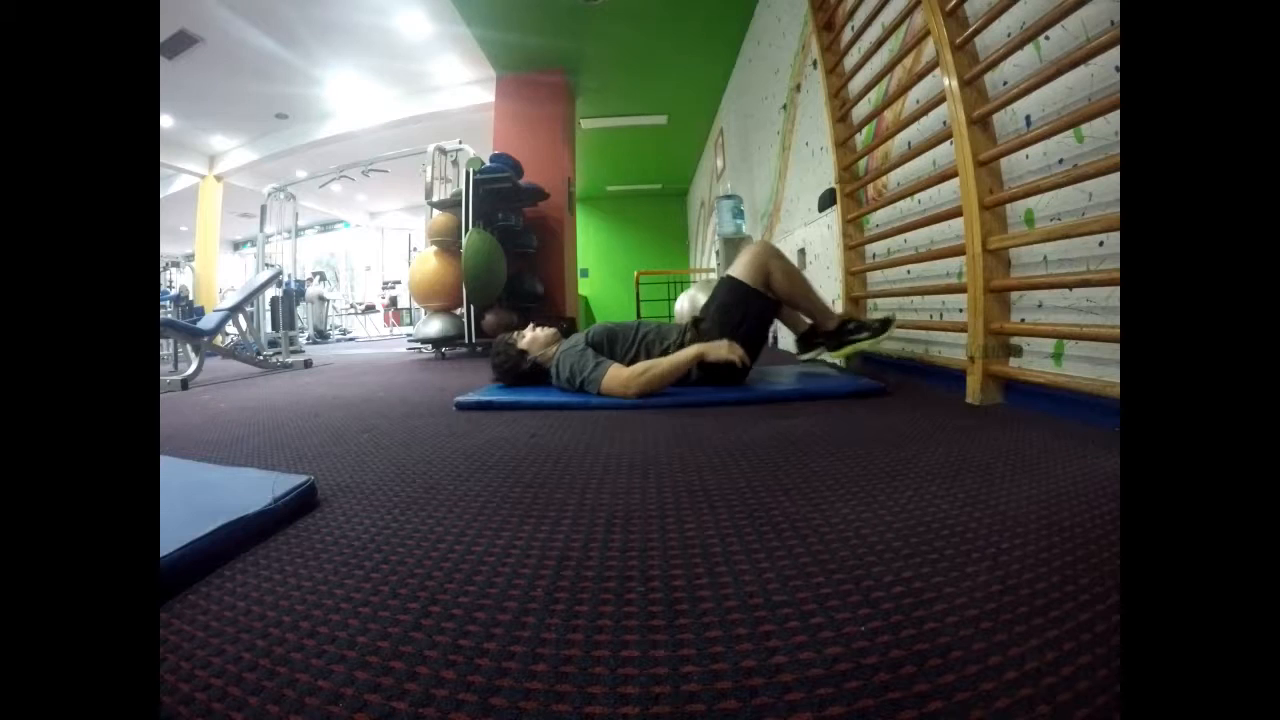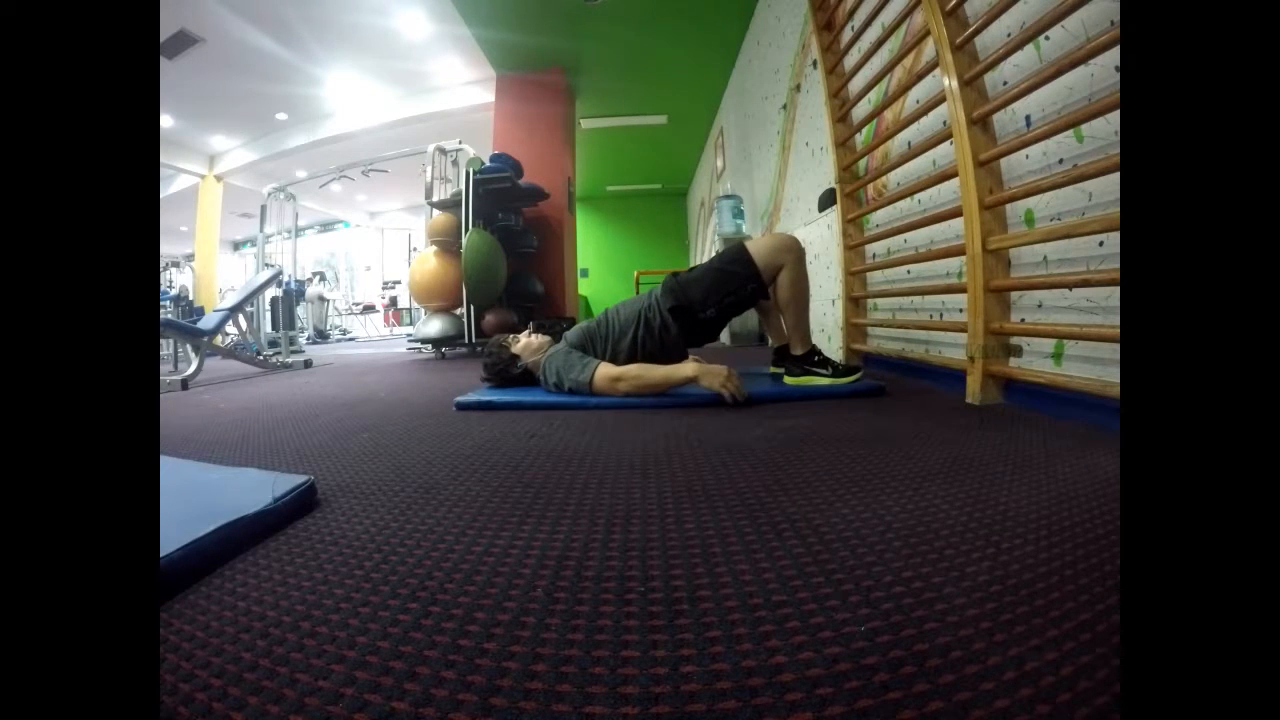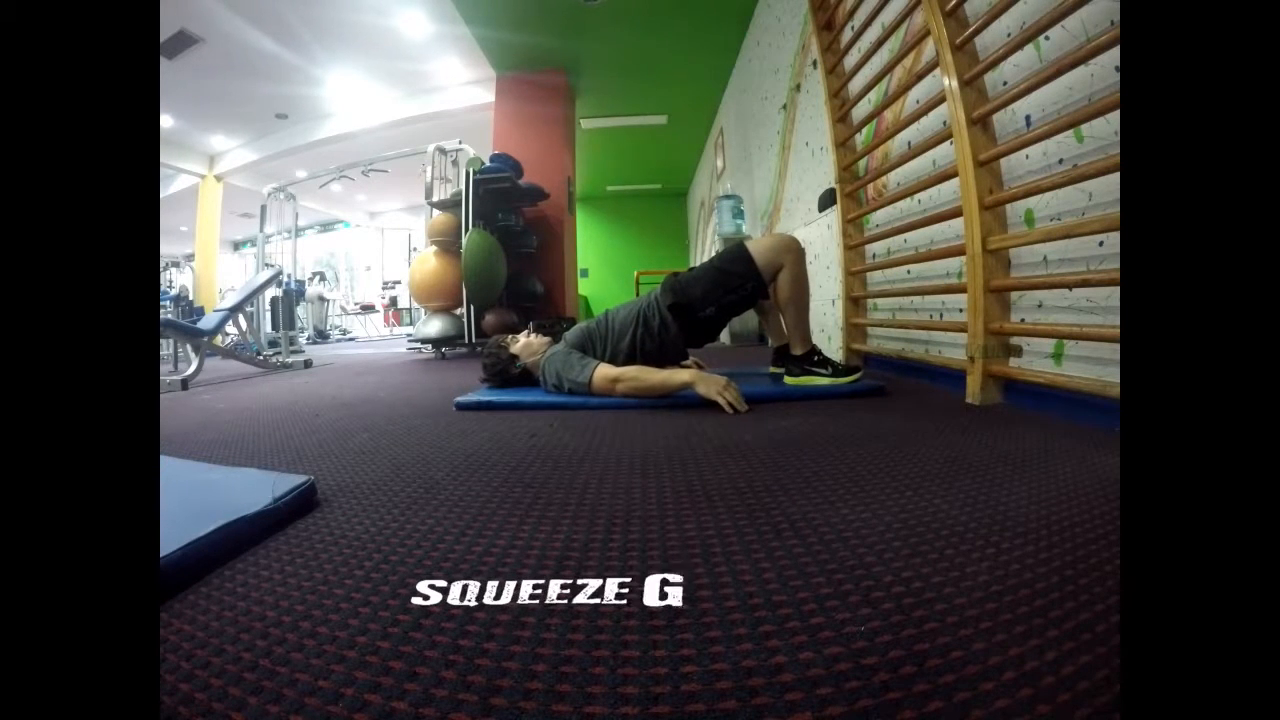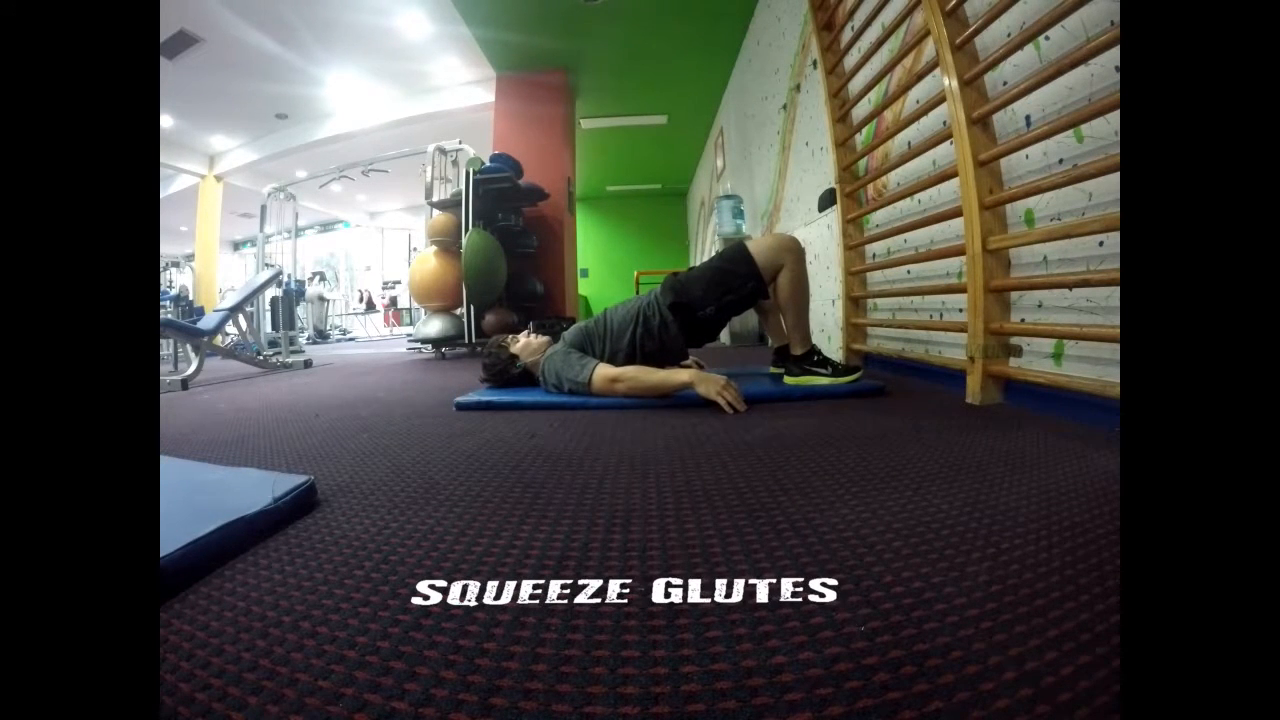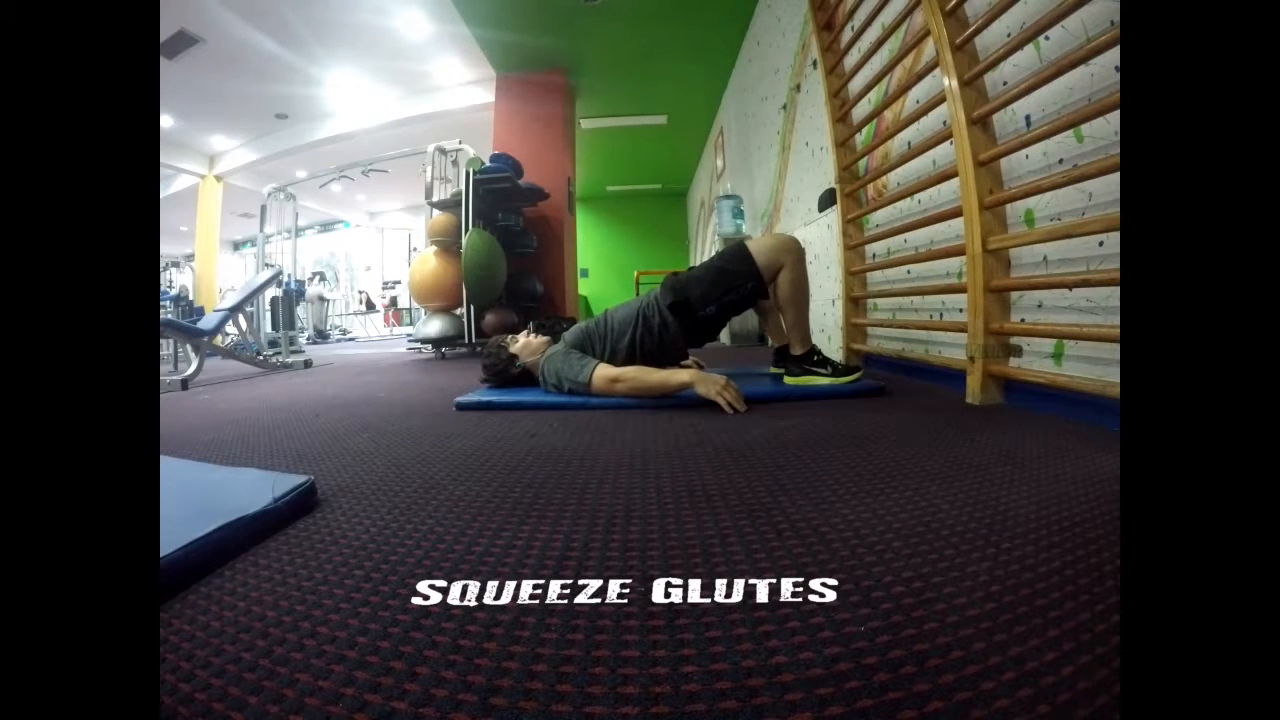
dt=1s
person 1, frame 1
left shoulder: (569, 353)
right shoulder: (569, 362)
right elbow: (630, 383)
right wrist: (700, 351)
left hip: (694, 339)
right hip: (703, 361)
left knee: (756, 275)
right knee: (760, 254)
left ankle: (812, 335)
right ankle: (835, 328)
person 1, frame 2
left shoulder: (556, 357)
right shoulder: (557, 366)
right elbow: (617, 380)
right wrist: (694, 370)
left hip: (671, 313)
left knee: (763, 266)
right knee: (785, 248)
left ankle: (785, 353)
right ankle: (801, 359)
person 1, frame 3
left shoulder: (557, 356)
right shoulder: (556, 366)
right elbow: (615, 380)
right wrist: (692, 377)
left hip: (669, 312)
left knee: (762, 265)
right knee: (784, 248)
left ankle: (784, 354)
right ankle: (802, 360)
person 1, frame 4
left shoulder: (558, 354)
right shoulder: (556, 366)
right elbow: (614, 379)
right wrist: (690, 377)
left hip: (669, 311)
left knee: (761, 268)
right knee: (785, 249)
left ankle: (785, 354)
right ankle: (802, 359)
person 1, frame 5
left shoulder: (557, 355)
right shoulder: (556, 367)
right elbow: (614, 379)
right wrist: (690, 377)
left hip: (668, 312)
left knee: (761, 268)
right knee: (785, 249)
left ankle: (785, 354)
right ankle: (802, 359)
